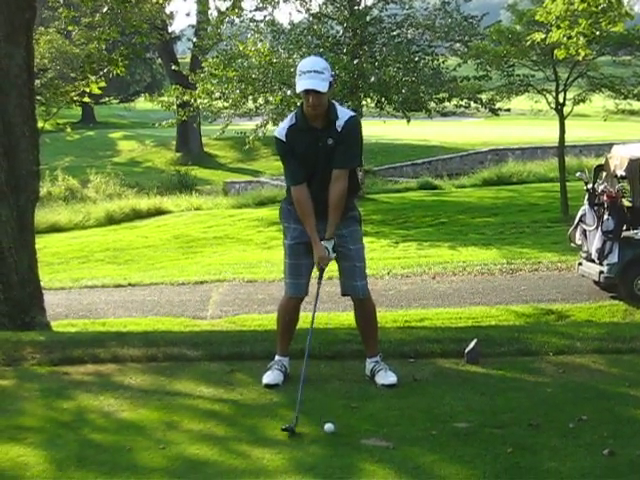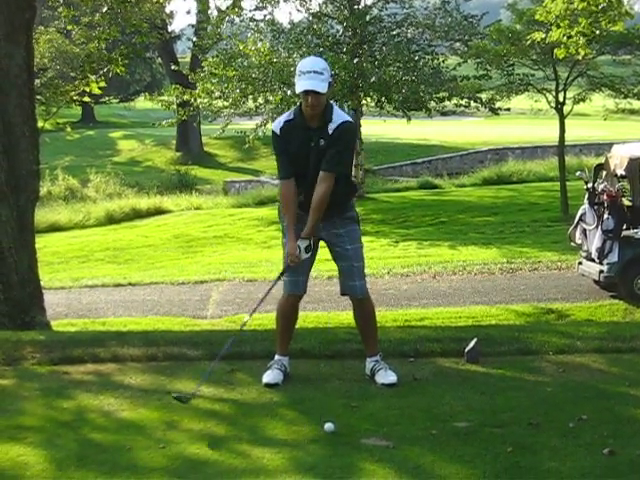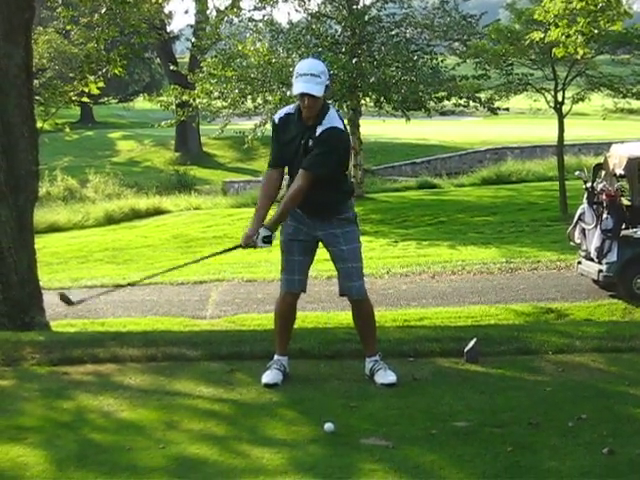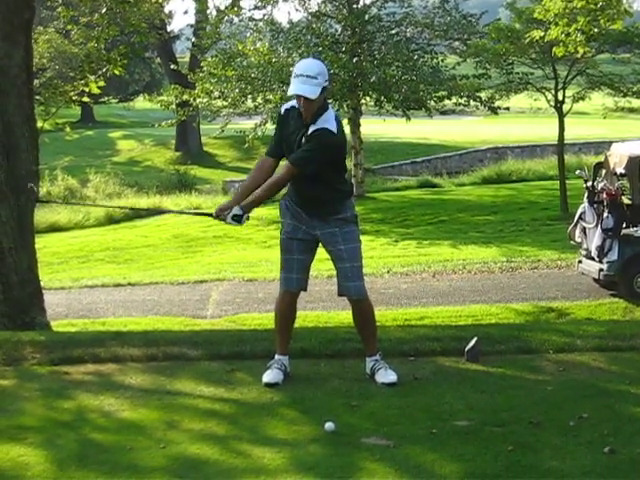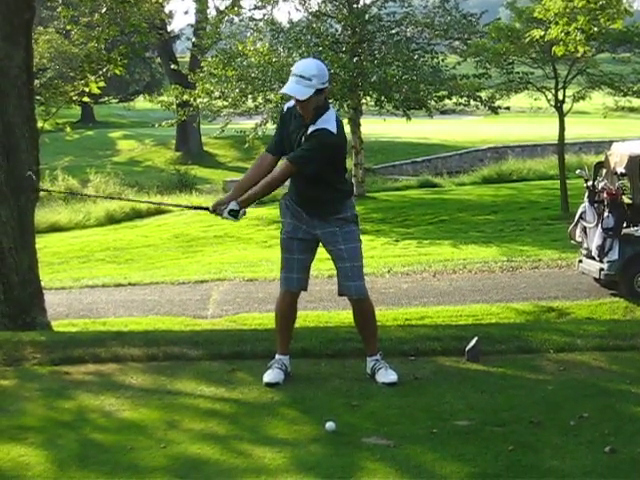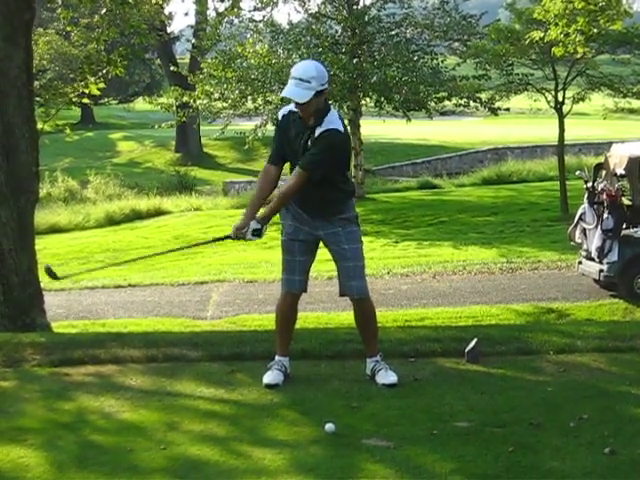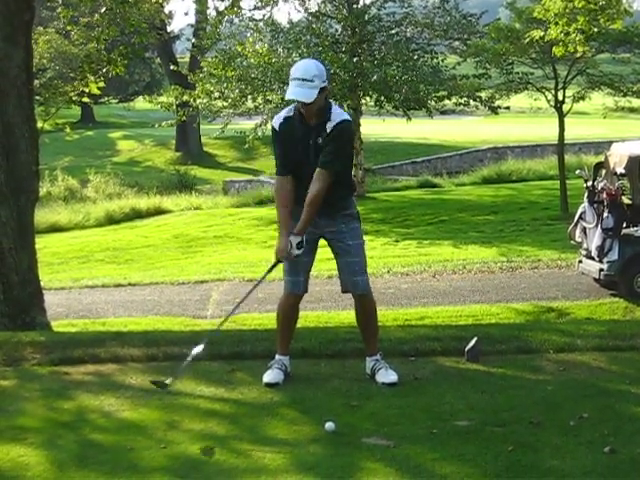
dt=0.2s
person 1, frame 1
left shoulder: (347, 123)
right shoulder: (286, 132)
left elbow: (339, 182)
right elbow: (298, 189)
left wrist: (330, 236)
right wrist: (315, 242)
left hip: (343, 215)
right hip: (299, 216)
left knee: (359, 292)
right knee: (293, 294)
left ankle: (374, 360)
right ankle: (281, 359)
person 1, frame 2
left shoulder: (342, 127)
right shoulder: (283, 127)
left elbow: (325, 185)
right elbow: (287, 185)
left wrist: (308, 236)
right wrist: (291, 237)
left hip: (339, 214)
right hip: (297, 212)
left knee: (358, 292)
right knee: (291, 292)
left ankle: (374, 360)
right ankle: (281, 359)
person 1, frame 3
left shoulder: (333, 131)
right shoulder: (283, 120)
left elbow: (301, 183)
right elbow: (274, 174)
left wrist: (270, 227)
right wrist: (255, 221)
left hip: (337, 216)
right hip: (298, 214)
left knee: (356, 292)
right knee: (289, 291)
left ankle: (373, 360)
right ankle: (279, 359)
person 1, frame 4
left shoulder: (327, 132)
right shoulder: (288, 113)
left elbow: (282, 176)
right elbow: (267, 162)
left wrist: (243, 208)
right wrist: (234, 200)
left hip: (336, 216)
right hip: (298, 212)
left knee: (355, 292)
right knee: (289, 290)
left ankle: (373, 359)
right ankle: (280, 359)
person 1, frame 5
left shoulder: (327, 133)
right shoulder: (290, 112)
left elbow: (281, 174)
right elbow: (267, 159)
left wrist: (241, 205)
right wrist: (230, 195)
left hip: (336, 216)
right hip: (298, 211)
left knee: (356, 292)
right knee: (289, 289)
left ankle: (374, 359)
right ankle: (281, 358)
person 1, frame 6
left shoulder: (333, 133)
right shoulder: (288, 117)
left elbow: (296, 182)
right elbow: (272, 169)
left wrist: (262, 220)
right wrist: (247, 213)
left hip: (338, 216)
right hip: (298, 213)
left knee: (358, 292)
right knee: (290, 291)
left ankle: (374, 360)
right ankle: (281, 360)
person 1, frame 7
left shoulder: (340, 125)
right shoulder: (283, 123)
left elbow: (320, 184)
right elbow: (284, 180)
left wrist: (297, 232)
right wrist: (283, 233)
left hip: (340, 213)
right hip: (298, 213)
left knee: (360, 289)
right knee: (292, 291)
left ankle: (374, 359)
right ankle: (281, 359)
